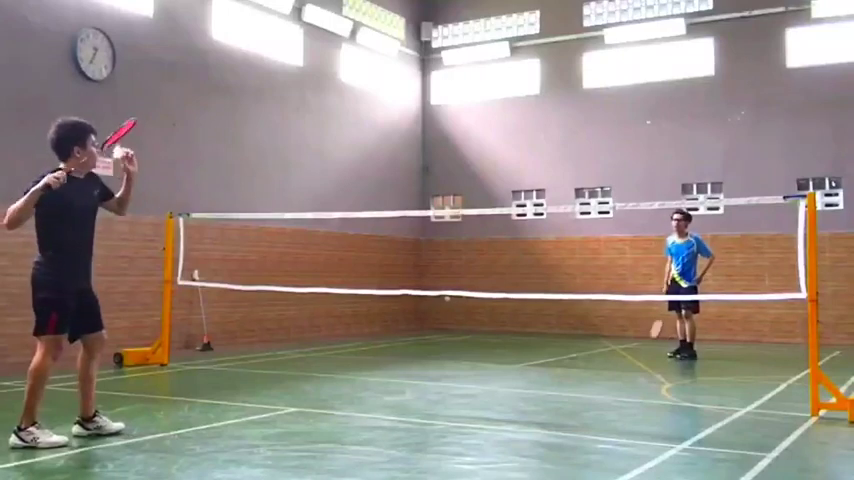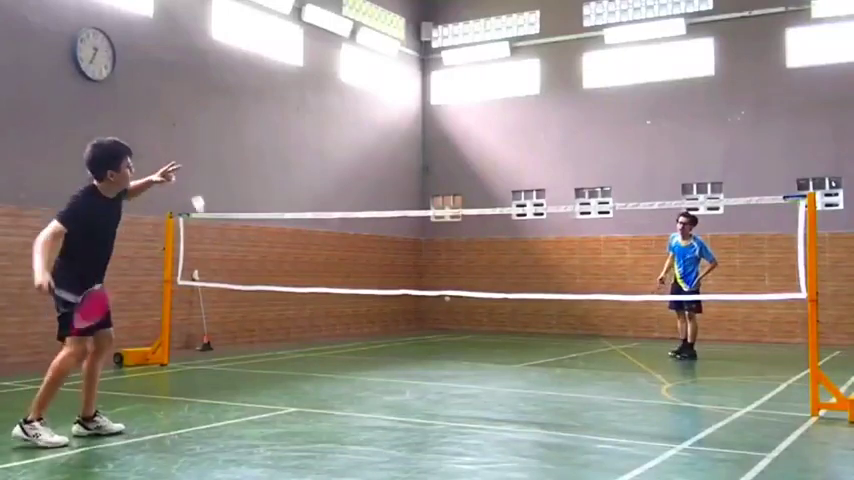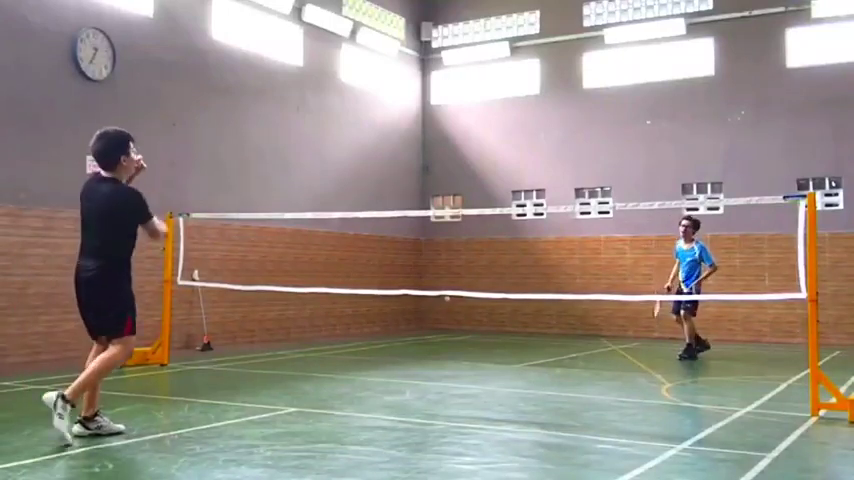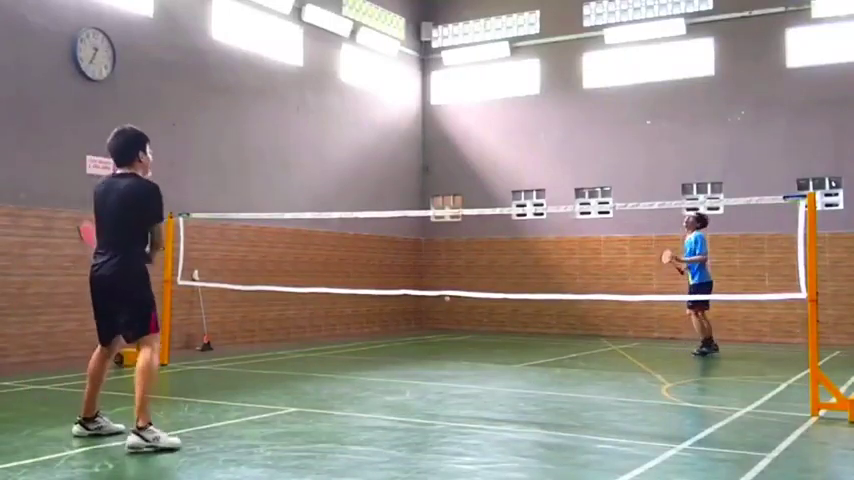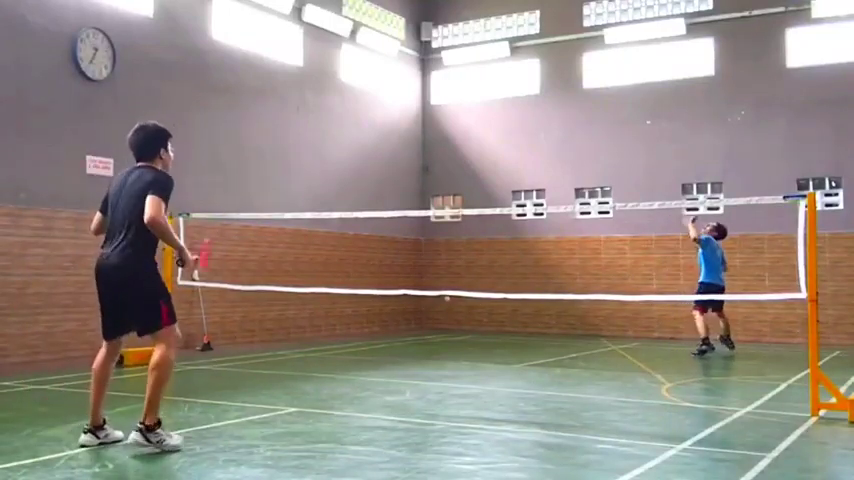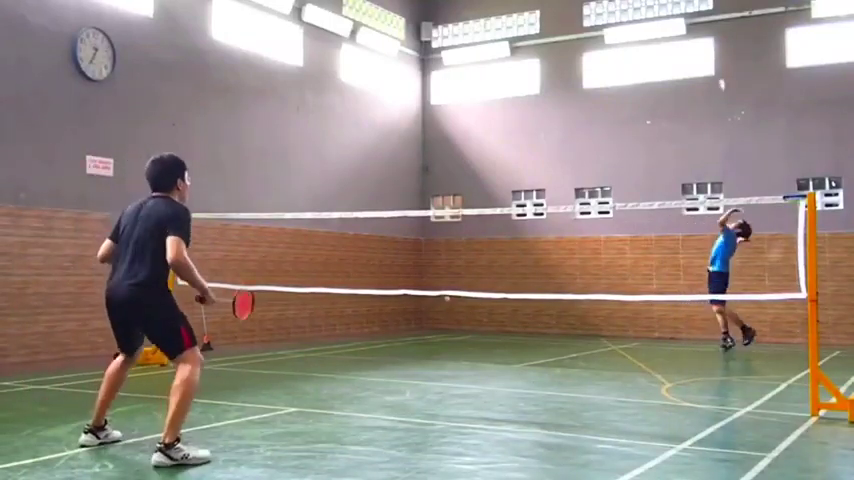
dt=0.4s
person 1, frame 1
left shoulder: (90, 182)
right shoulder: (50, 183)
left elbow: (120, 208)
right elbow: (10, 221)
left wrist: (130, 176)
right wrist: (38, 189)
left hip: (80, 280)
right hip: (53, 279)
left knee: (95, 342)
right knee: (50, 347)
left ankle: (88, 417)
right ankle: (25, 428)
person 1, frame 2
left shoulder: (115, 193)
right shoulder: (83, 202)
left elbow: (131, 191)
right elbow: (48, 236)
left wrist: (153, 180)
right wrist: (41, 271)
left hip: (91, 282)
right hip: (72, 283)
left knee: (103, 341)
right knee: (77, 347)
left ankle: (88, 417)
right ankle: (31, 422)
person 1, frame 3
left shoulder: (91, 185)
right shoulder: (129, 199)
right elbow: (155, 231)
left wrist: (131, 175)
right wrist: (161, 225)
left hip: (87, 277)
right hip: (110, 281)
left knee: (104, 344)
right knee: (121, 347)
left ankle: (89, 417)
right ankle: (65, 398)
person 1, frame 4
left shoulder: (102, 188)
right shoulder: (147, 190)
right elbow: (158, 240)
right wrist: (150, 253)
left hip: (100, 274)
right hip: (127, 276)
left knee: (107, 344)
right knee: (149, 345)
left ankle: (88, 418)
right ankle: (142, 427)
person 1, frame 5
left shoulder: (120, 180)
right shoulder: (159, 178)
left elbow: (96, 227)
right elbow: (151, 218)
right wrist: (182, 250)
left hip: (106, 267)
right hip: (135, 268)
left knee: (111, 344)
right knee: (168, 338)
left ankle: (95, 427)
right ankle: (149, 426)
person 1, frame 6
left shoulder: (131, 210)
right shoulder: (176, 212)
left elbow: (103, 255)
right elbow: (175, 258)
right wrist: (204, 289)
left hip: (116, 294)
right hip: (148, 295)
left knee: (128, 356)
right knee: (190, 361)
left ankle: (95, 428)
right ankle: (168, 445)
person 2, frame 1
left shoulder: (695, 240)
right shoulder: (669, 240)
left elbow: (711, 257)
left wrist: (701, 275)
right wrist: (666, 283)
left hip: (689, 283)
right hip: (674, 282)
left knee: (687, 314)
right knee: (679, 315)
left ankle: (690, 349)
right ankle: (682, 346)
person 2, frame 2
left shoulder: (698, 243)
right shoulder: (673, 238)
left elbow: (714, 263)
left wrist: (700, 277)
right wrist: (663, 273)
left hip: (691, 284)
right hip: (677, 282)
left knee: (690, 315)
right knee: (680, 314)
left ankle: (690, 350)
right ankle: (684, 345)
person 2, frame 3
left shoulder: (699, 247)
right shoulder: (678, 245)
left elbow: (713, 267)
left wrist: (698, 281)
right wrist: (670, 281)
left hip: (692, 288)
right hip: (681, 287)
left knee: (685, 314)
right knee: (678, 317)
left ankle: (690, 349)
right ankle: (700, 342)
person 2, frame 4
left shoulder: (698, 236)
right shoulder: (689, 238)
left elbow: (703, 258)
left wrist: (683, 260)
right wrist: (685, 266)
left hip: (701, 281)
right hip: (695, 281)
left knee: (692, 312)
right knee: (700, 313)
left ankle: (706, 345)
right ankle: (710, 343)
person 2, frame 5
left shoulder: (707, 239)
right shoulder: (717, 248)
left elbow: (694, 237)
right elbow: (725, 268)
left wrist: (691, 224)
left hip: (708, 283)
right hip: (719, 284)
left knee: (698, 312)
right knee: (720, 313)
left ankle: (705, 344)
right ankle: (727, 339)
person 2, frame 6
left shoulder: (729, 234)
right shoulder: (729, 237)
left elbow: (721, 222)
left wrist: (730, 211)
left hip: (718, 273)
right hip: (715, 272)
left knee: (718, 308)
right knee: (720, 308)
left ankle: (746, 330)
right ankle: (726, 337)
